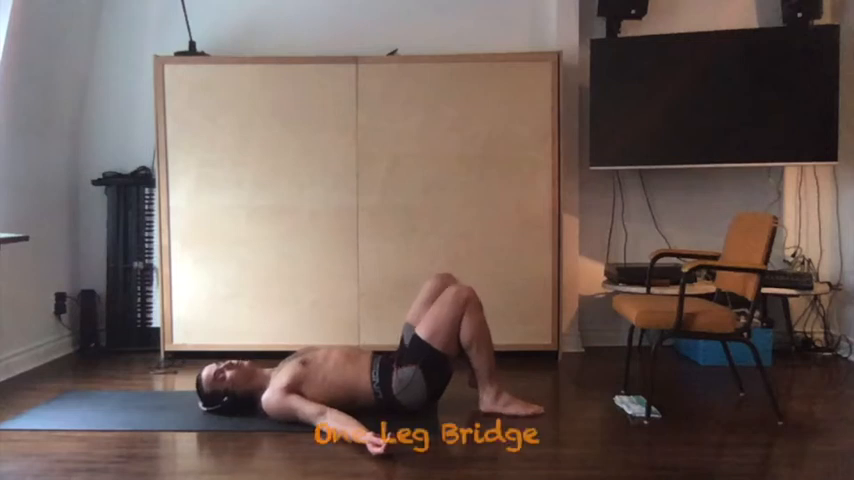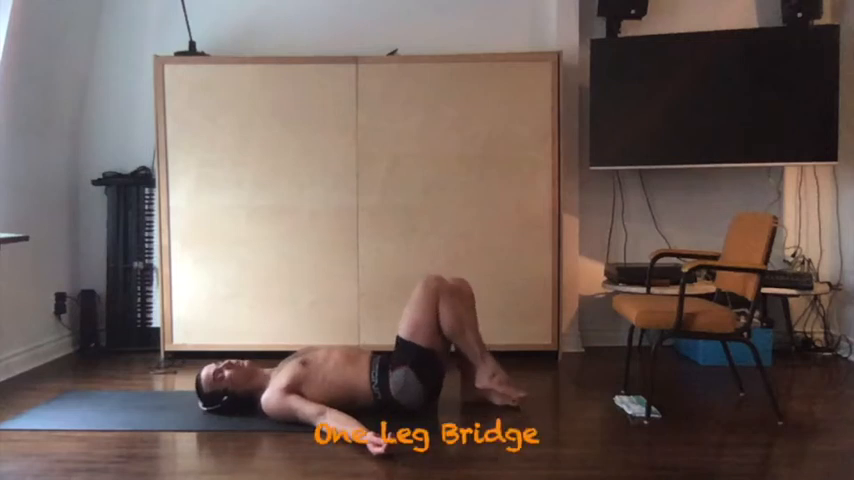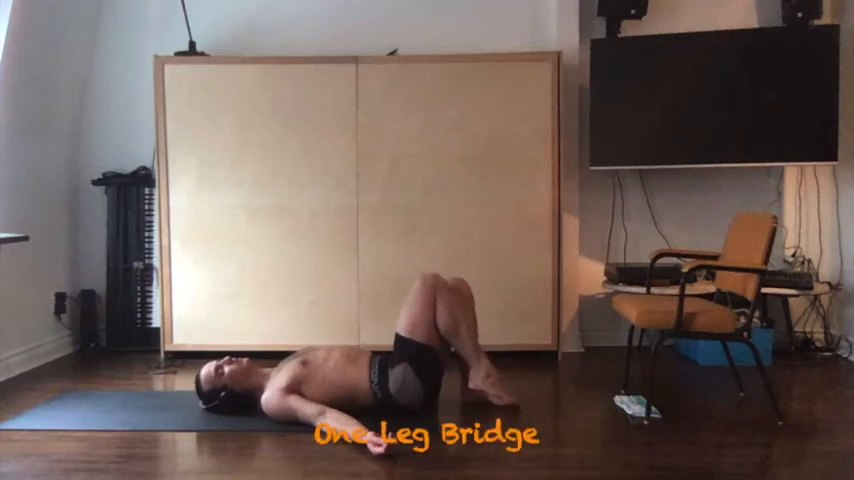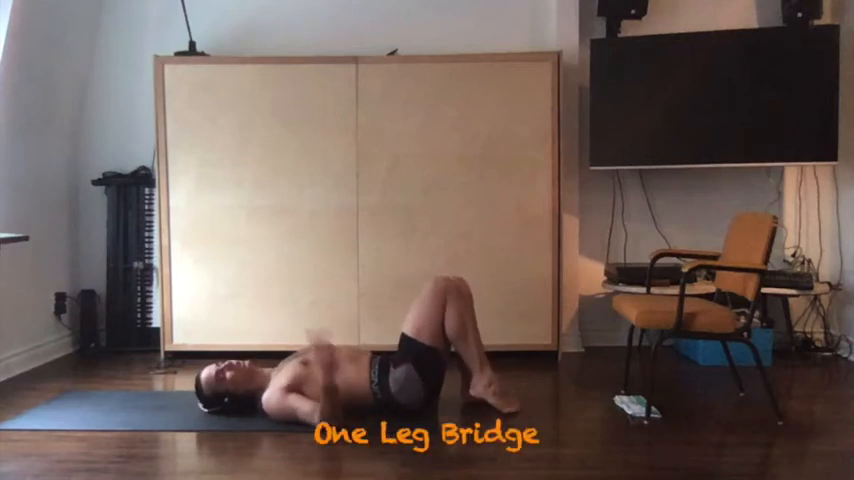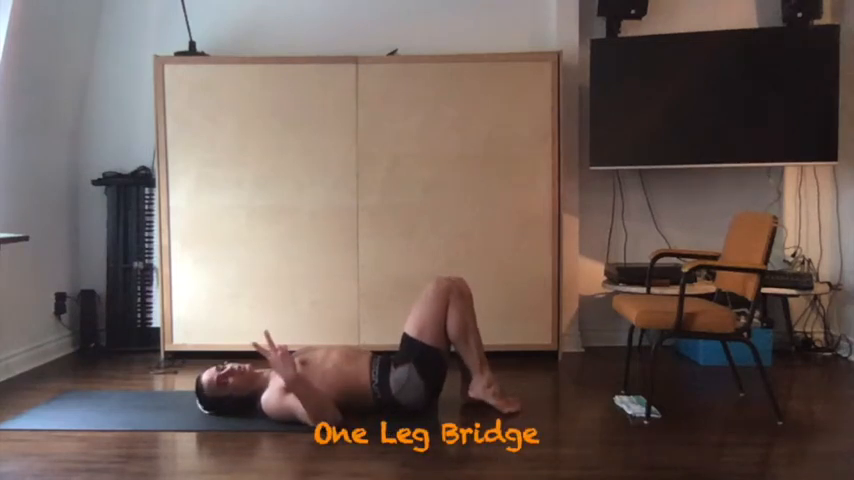
dt=0.4s
person 1, frame 1
left shoulder: (279, 373)
right shoulder: (273, 399)
right elbow: (321, 414)
right wrist: (366, 437)
left hip: (393, 363)
right hip: (405, 385)
left knee: (443, 282)
right knee: (463, 297)
left ankle: (478, 372)
right ankle: (491, 394)
person 1, frame 2
left shoulder: (281, 372)
right shoulder: (272, 399)
right elbow: (321, 414)
right wrist: (365, 436)
left hip: (390, 366)
right hip: (403, 385)
left knee: (458, 287)
right knee: (432, 285)
left ankle: (473, 385)
right ankle: (488, 372)
person 1, frame 3
left shoulder: (281, 373)
right shoulder: (273, 399)
right elbow: (321, 416)
right wrist: (366, 436)
left hip: (391, 368)
right hip: (403, 383)
left knee: (457, 287)
right knee: (430, 283)
left ankle: (474, 387)
right ankle: (481, 372)
person 1, frame 4
left shoulder: (280, 374)
right shoulder: (273, 399)
right elbow: (326, 418)
right wrist: (328, 377)
left hip: (389, 371)
right hip: (401, 384)
left knee: (456, 286)
right knee: (443, 288)
left ankle: (473, 387)
right ankle: (483, 381)
person 1, frame 5
left shoulder: (276, 377)
right shoulder: (273, 399)
right elbow: (329, 419)
right wrist: (292, 380)
left hip: (392, 369)
right hip: (405, 384)
left knee: (455, 288)
right knee: (445, 289)
left ankle: (472, 386)
right ankle: (482, 383)
